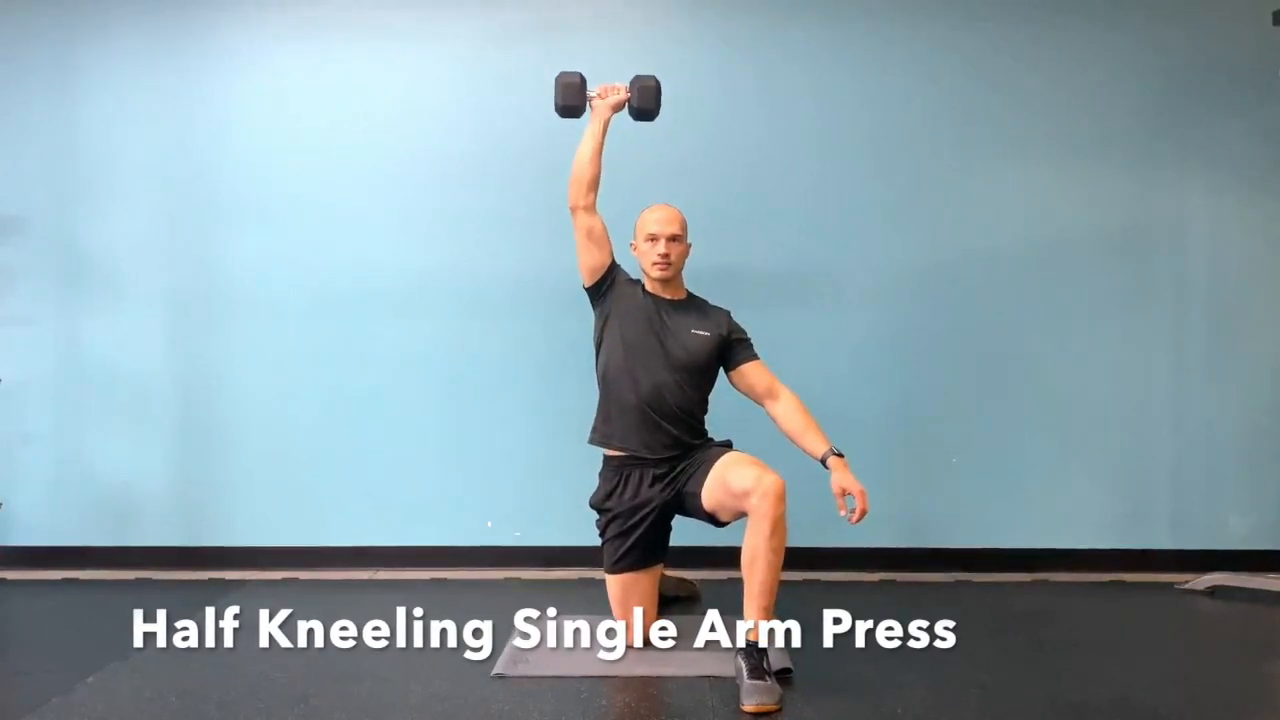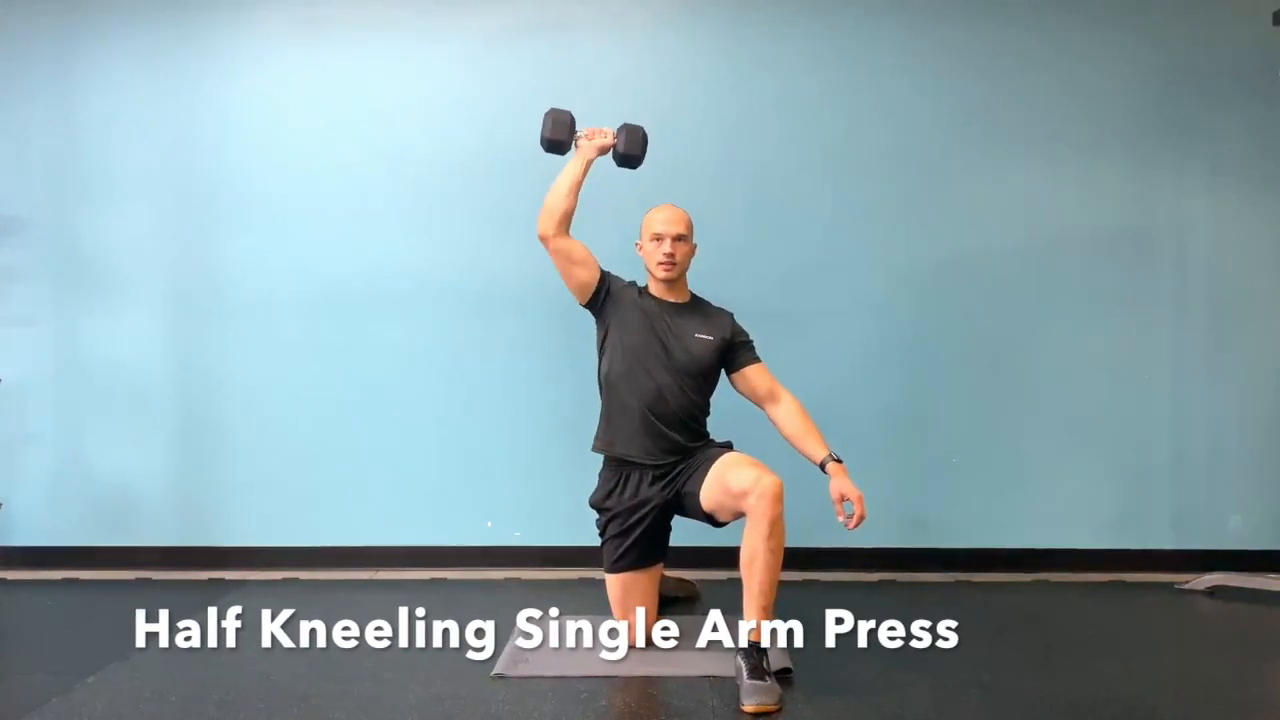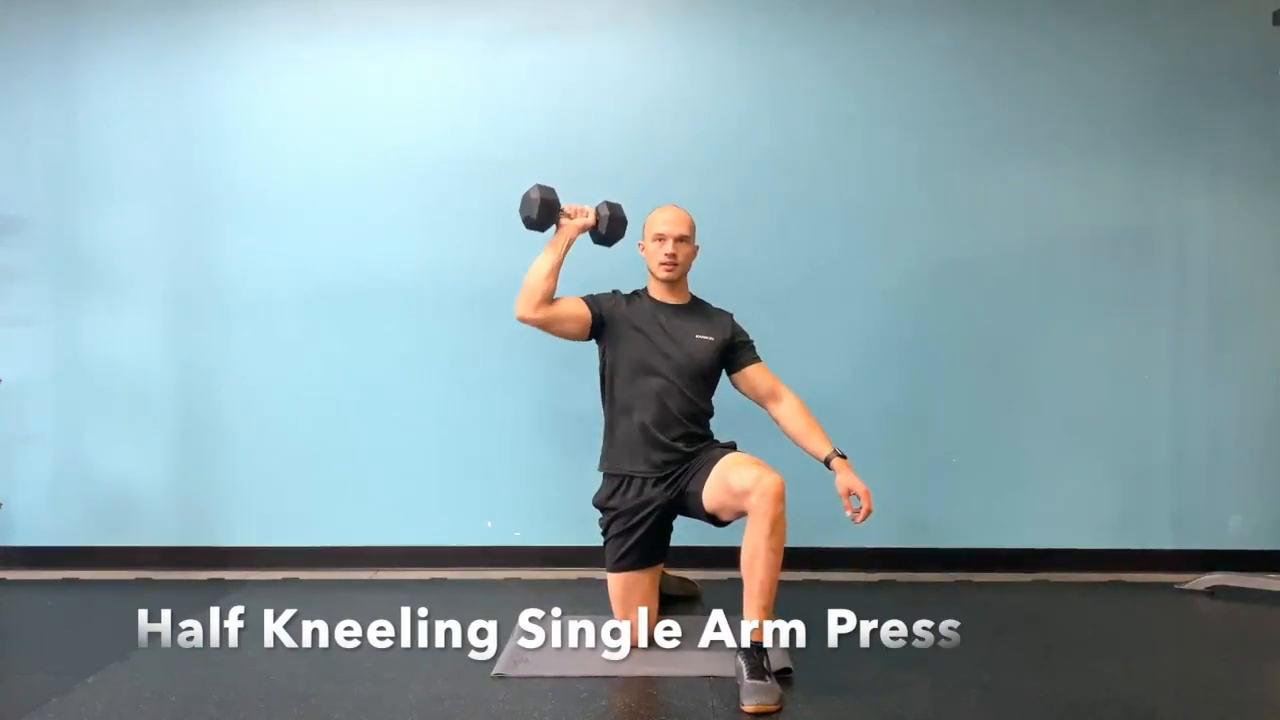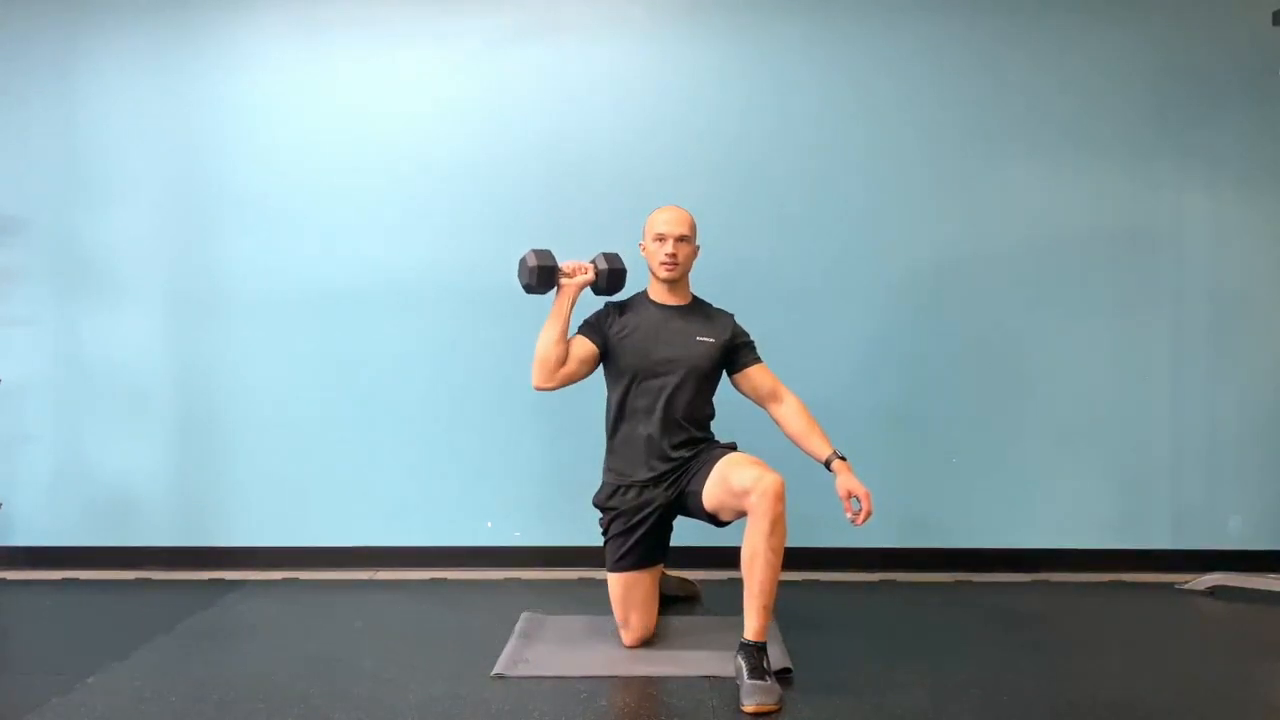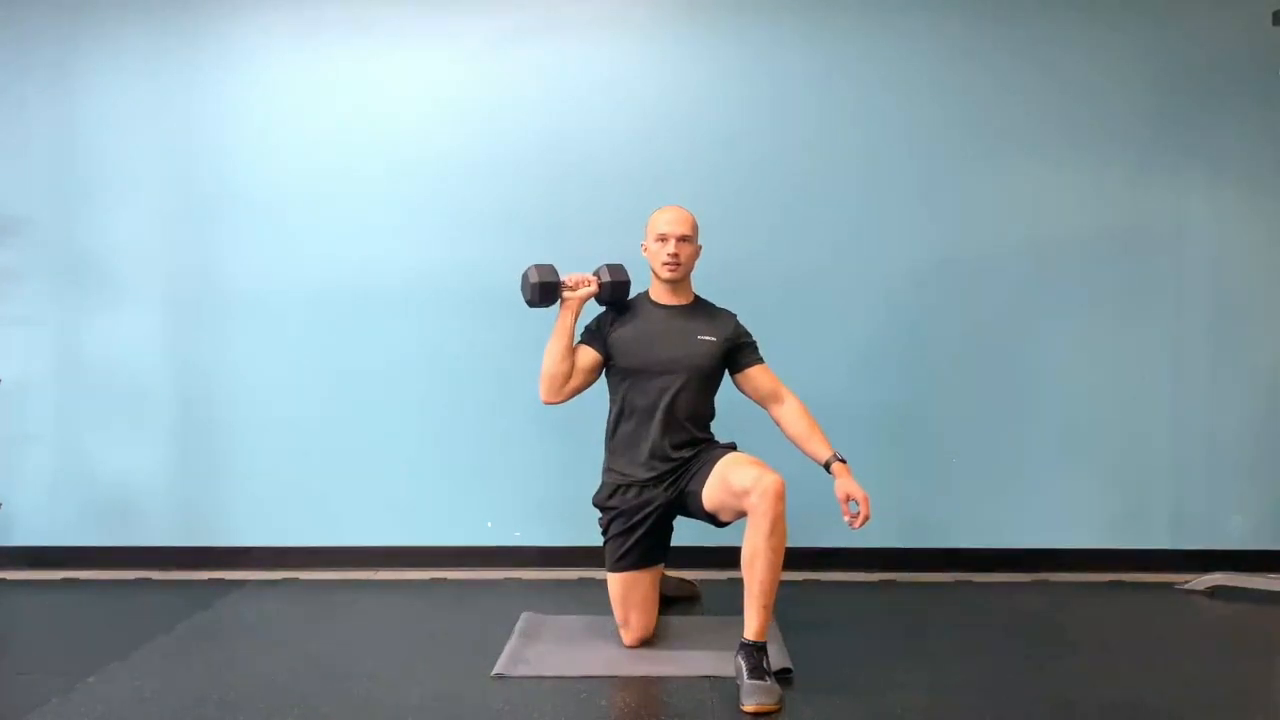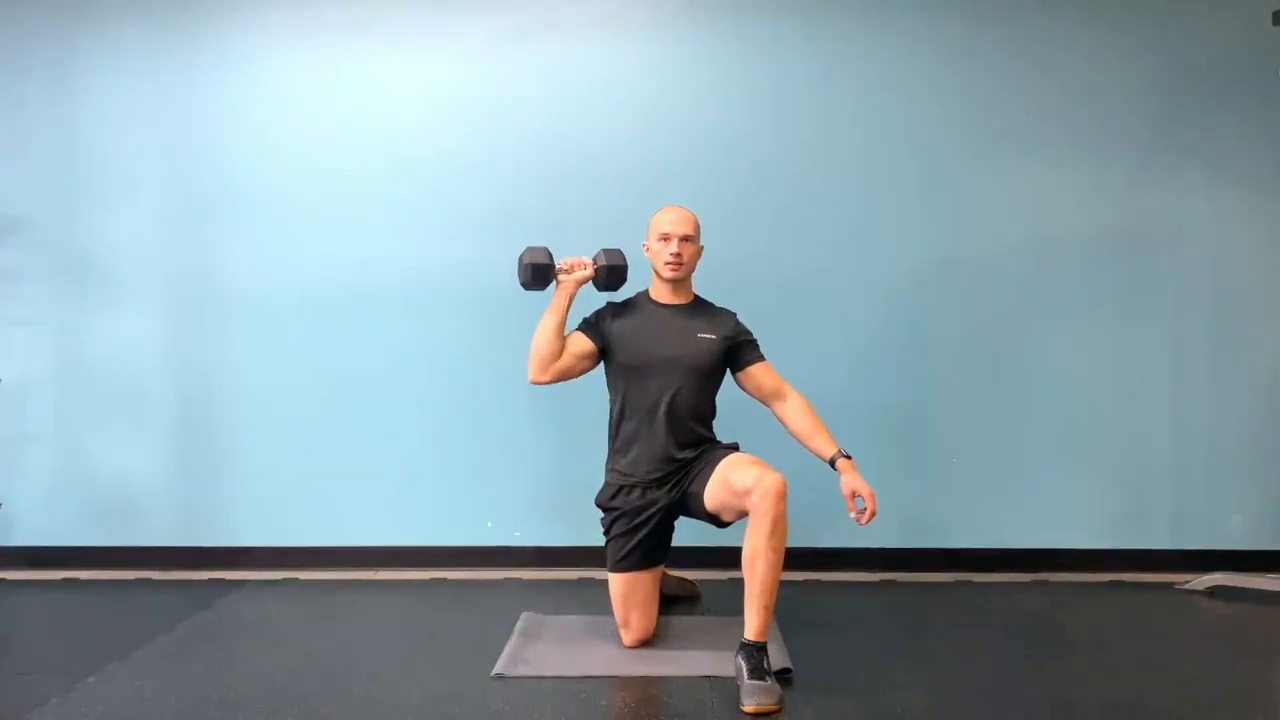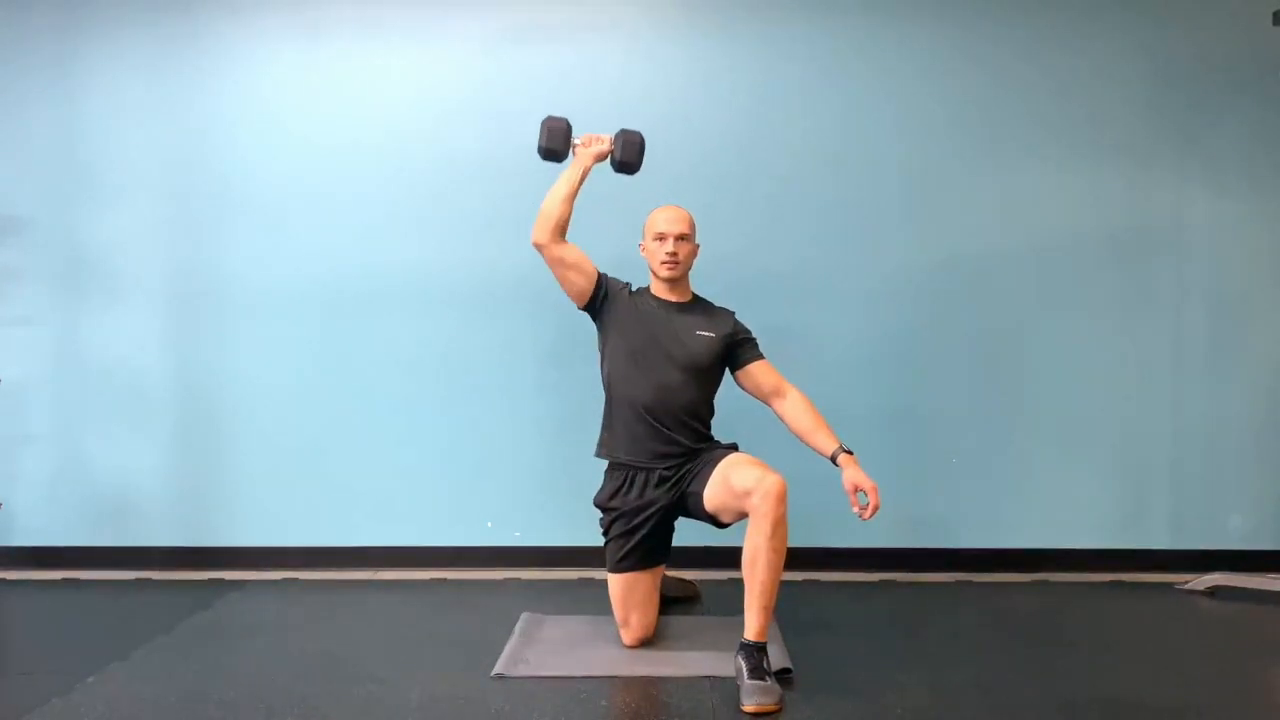
dt=0.4s
person 1, frame 1
left shoulder: (716, 323)
right shoulder: (612, 295)
left elbow: (773, 395)
right elbow: (581, 203)
left wrist: (833, 460)
right wrist: (601, 117)
left hip: (693, 463)
right hip: (626, 477)
left knee: (767, 488)
right knee: (635, 635)
left ankle: (752, 651)
right ankle: (660, 580)
person 1, frame 2
left shoulder: (719, 325)
right shoulder: (614, 300)
left elbow: (774, 398)
right elbow: (550, 232)
left wrist: (833, 466)
right wrist: (586, 156)
left hip: (693, 465)
right hip: (627, 478)
left knee: (766, 489)
right knee: (633, 635)
left ankle: (752, 651)
right ankle: (658, 579)
person 1, frame 3
left shoulder: (720, 325)
right shoulder: (613, 311)
left elbow: (776, 398)
right elbow: (530, 311)
left wrist: (836, 462)
right wrist: (564, 237)
left hip: (697, 464)
right hip: (631, 481)
left knee: (767, 487)
right knee: (634, 635)
left ankle: (752, 652)
right ankle: (652, 578)
person 1, frame 4
left shoulder: (720, 327)
right shoulder: (613, 319)
left elbow: (777, 398)
right elbow: (546, 378)
left wrist: (837, 463)
right wrist: (565, 298)
left hip: (697, 464)
right hip: (631, 481)
left knee: (767, 487)
right knee: (635, 635)
left ankle: (752, 651)
right ankle: (653, 578)
person 1, frame 5
left shoulder: (722, 326)
right shoulder: (614, 321)
left elbow: (779, 399)
right elbow: (553, 391)
left wrist: (837, 466)
right wrist: (569, 311)
left hip: (697, 465)
right hip: (631, 482)
left knee: (767, 487)
right knee: (634, 635)
left ankle: (752, 651)
right ankle: (652, 579)
person 1, frame 6
left shoulder: (723, 325)
right shoulder: (615, 319)
left elbow: (782, 397)
right elbow: (542, 371)
left wrist: (842, 462)
right wrist: (565, 290)
left hip: (700, 466)
right hip: (633, 483)
left knee: (768, 486)
right knee: (635, 635)
left ankle: (752, 652)
right ankle: (657, 579)
person 1, frame 7
left shoulder: (722, 325)
right shoulder: (613, 304)
left elbow: (782, 395)
right elbow: (546, 238)
left wrist: (842, 457)
right wrist: (583, 163)
left hip: (697, 466)
right hip: (631, 480)
left knee: (770, 488)
right knee: (635, 634)
left ankle: (752, 651)
right ankle: (656, 575)
